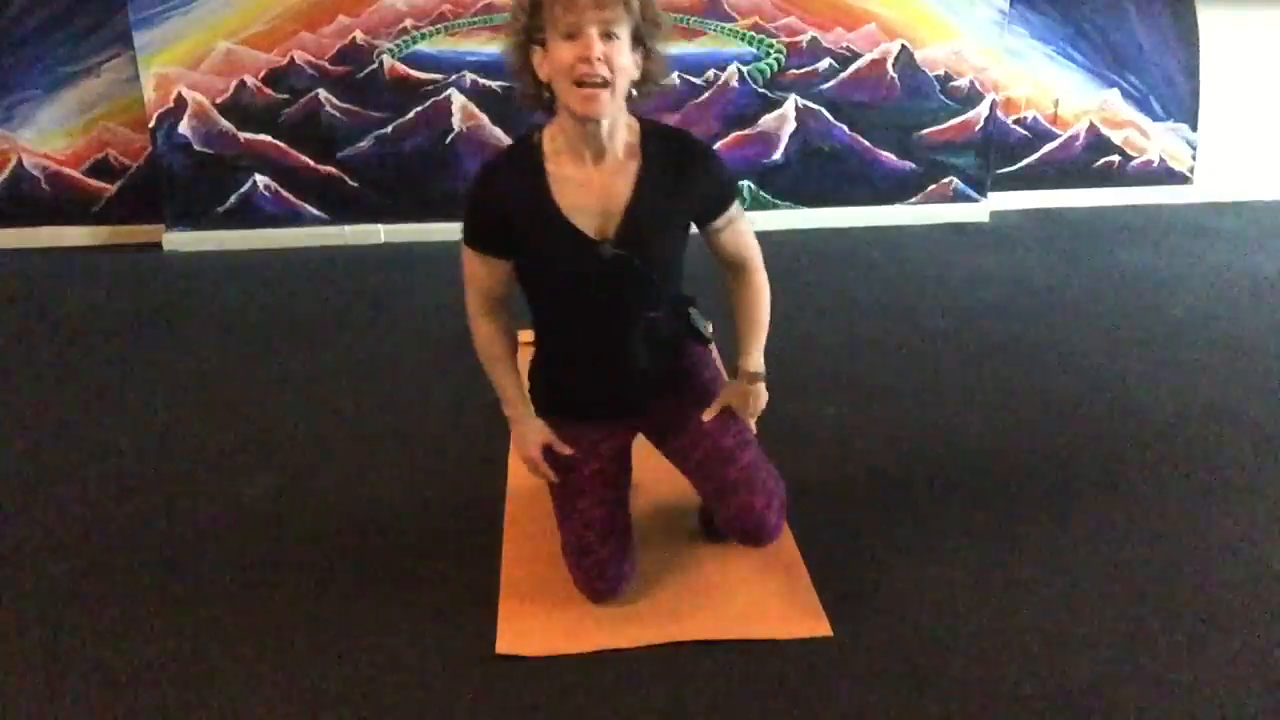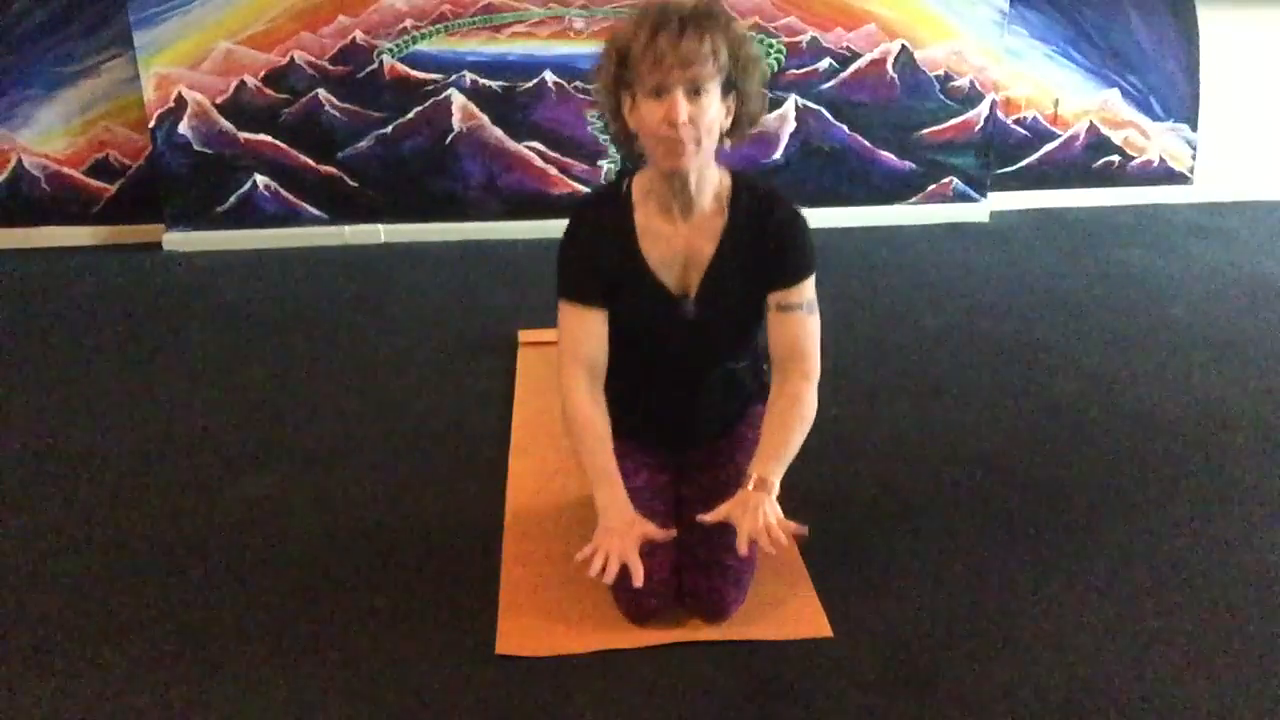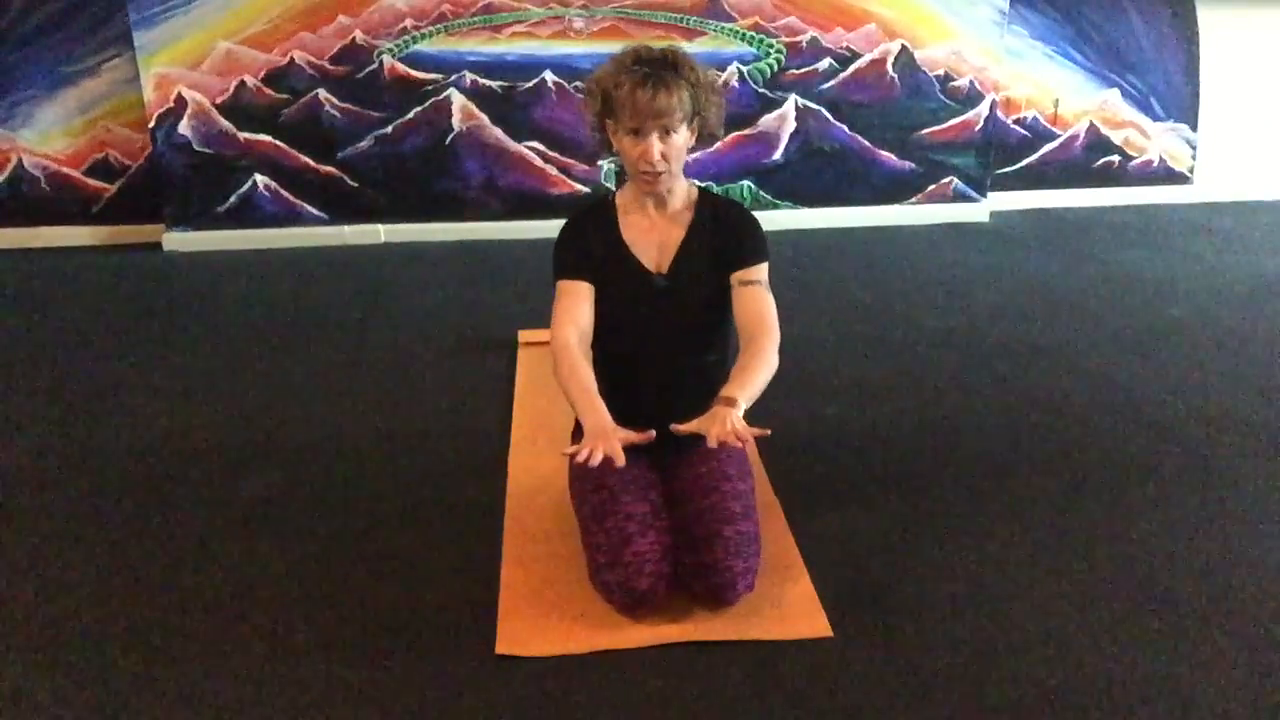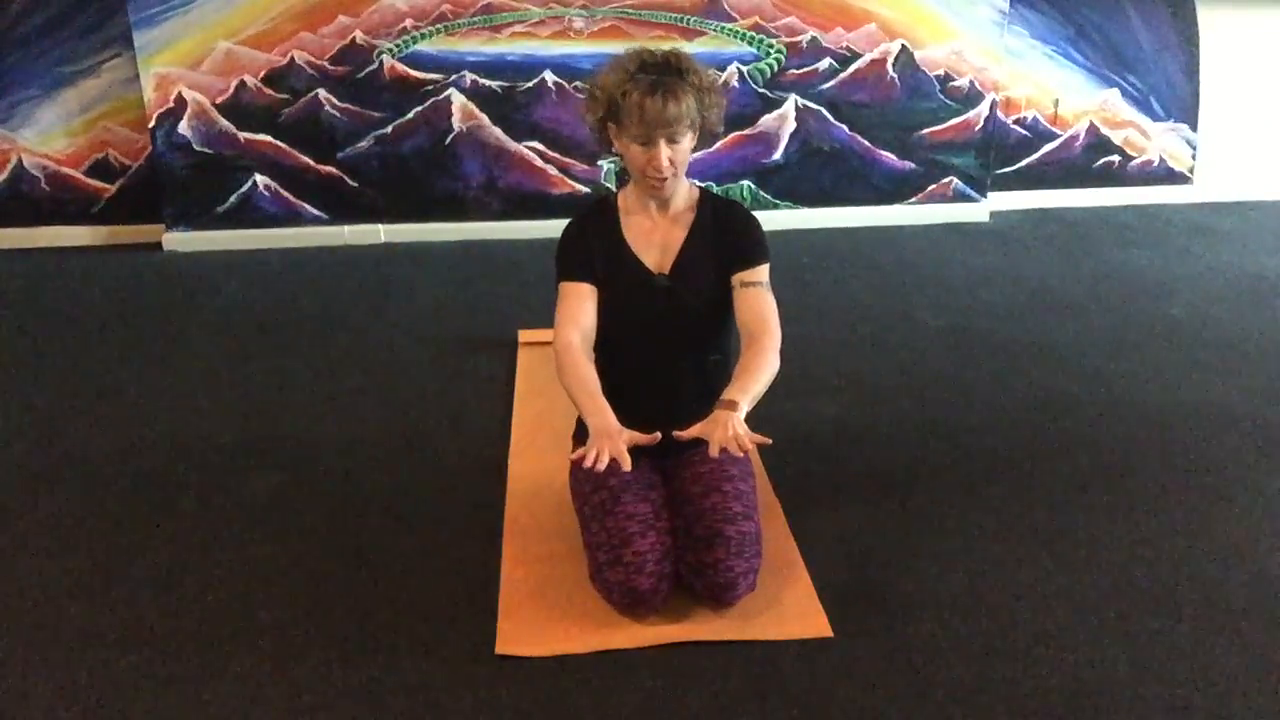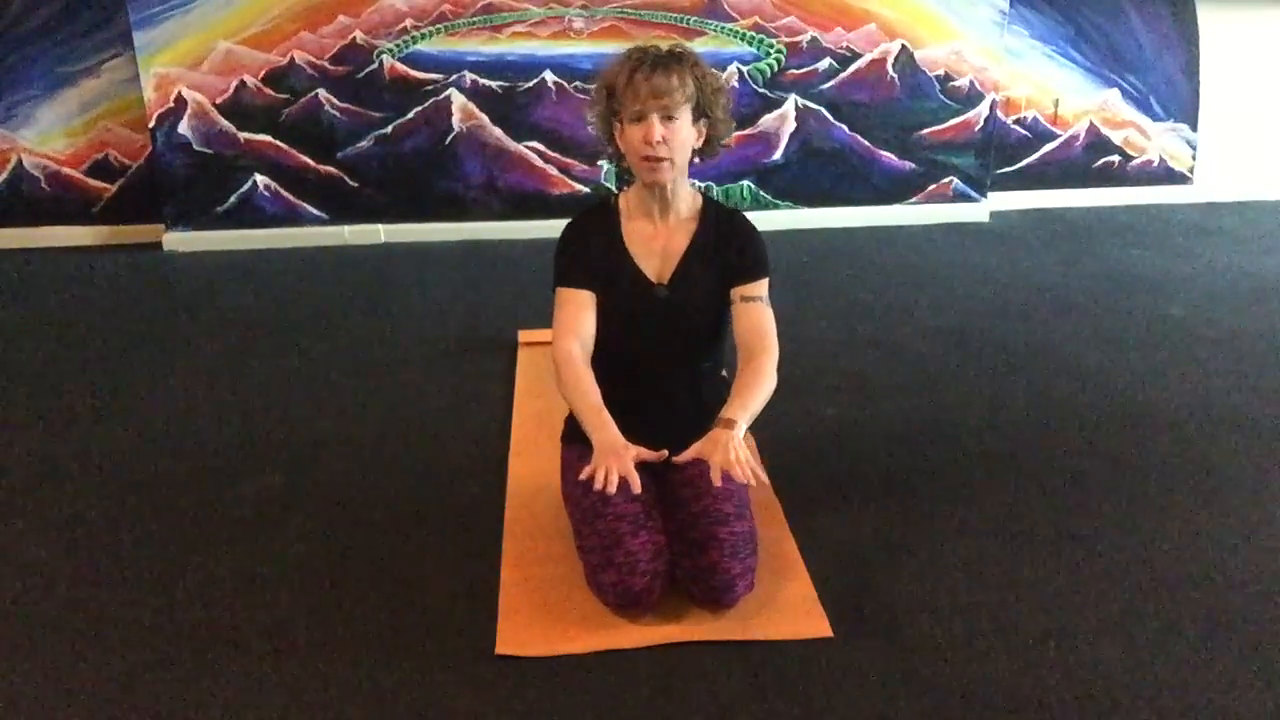
dt=1s
person 1, frame 1
left shoulder: (685, 163)
right shoulder: (503, 183)
left elbow: (744, 266)
right elbow: (485, 311)
left wrist: (750, 372)
right wrist: (519, 414)
left hip: (674, 371)
right hip: (571, 399)
left knee: (760, 519)
right knee: (603, 581)
left ankle: (717, 508)
right ankle: (607, 476)
person 1, frame 2
left shoulder: (773, 223)
right shoulder: (595, 227)
left elbow: (798, 376)
right elbow: (582, 379)
left wrist: (761, 487)
right wrist: (612, 505)
left hip: (729, 424)
right hip: (634, 429)
left knee: (716, 599)
right knee: (645, 597)
left ankle: (693, 497)
right ankle: (657, 501)
person 1, frame 3
left shoulder: (732, 225)
right shoulder: (586, 231)
left elbow: (763, 339)
right elbow: (569, 340)
left wrist: (729, 406)
right wrist: (597, 420)
left hip: (703, 433)
right hip: (617, 430)
left knee: (724, 582)
right knee: (635, 588)
left ankle: (677, 496)
right ankle: (643, 494)
person 1, frame 4
left shoulder: (733, 225)
right shoulder: (588, 231)
left elbow: (765, 340)
right elbow: (572, 342)
left wrist: (730, 410)
right wrist: (602, 424)
left hip: (703, 431)
right hip: (619, 433)
left knee: (726, 582)
right knee: (636, 588)
left ankle: (677, 497)
right ankle: (643, 493)
person 1, frame 5
left shoulder: (735, 236)
right shoulder: (587, 234)
left elbow: (761, 356)
right elbow: (571, 351)
left wrist: (729, 429)
right wrist: (608, 440)
left hip: (698, 433)
right hip: (605, 436)
left knee: (723, 585)
right knee: (631, 589)
left ankle: (671, 501)
right ankle: (641, 500)
